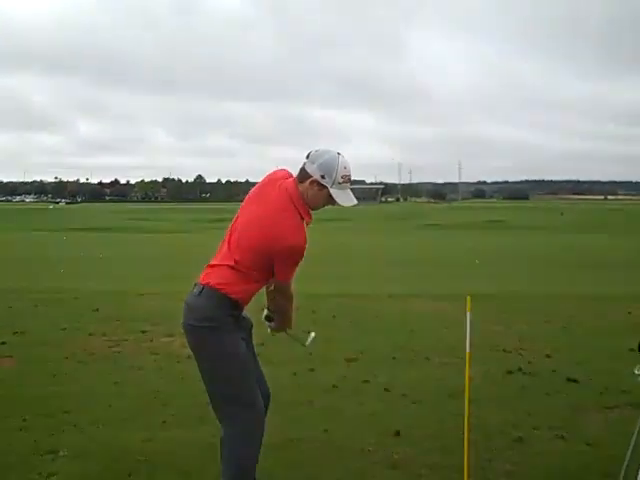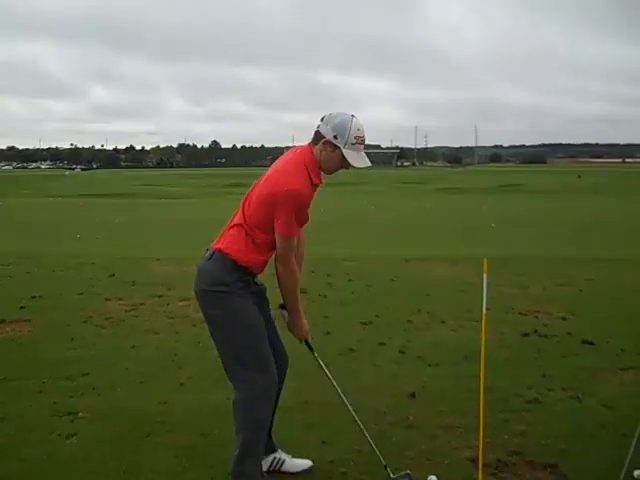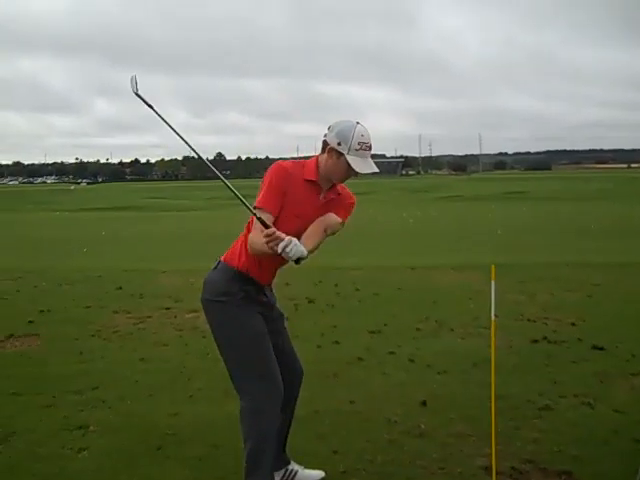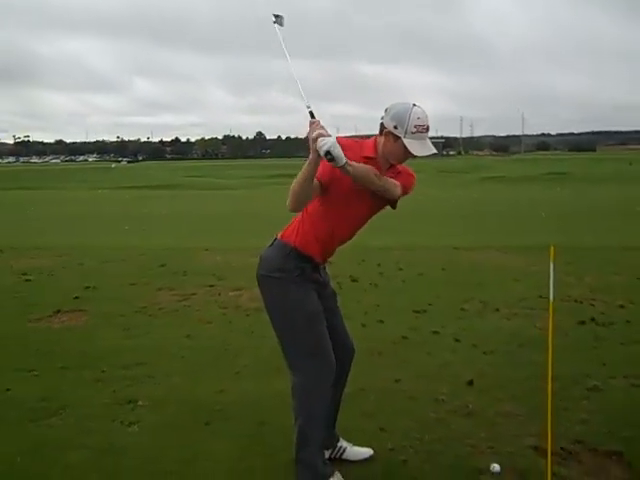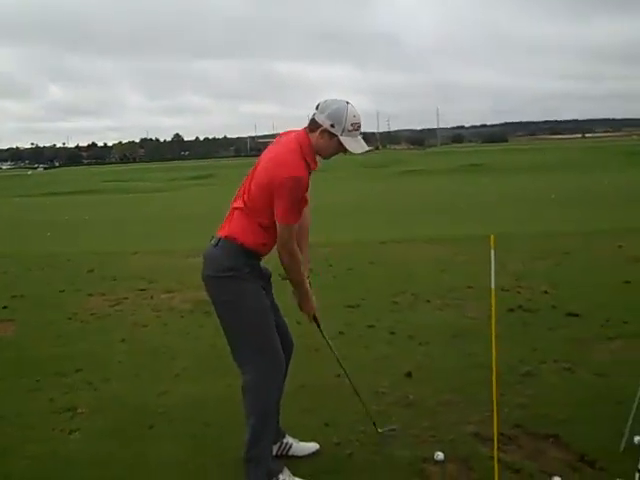
dt=0.4s
person 1, frame 1
left shoulder: (278, 180)
right shoulder: (292, 236)
right elbow: (281, 293)
left wrist: (273, 306)
right wrist: (283, 320)
left hip: (220, 308)
right hip: (213, 314)
left knee: (257, 399)
right knee: (244, 414)
person 1, frame 2
left shoulder: (301, 155)
right shoulder: (295, 188)
left elbow: (296, 240)
right elbow: (285, 261)
left wrist: (292, 295)
right wrist: (297, 315)
left hip: (240, 276)
right hip: (223, 279)
left knee: (275, 363)
right knee: (257, 377)
person 1, frame 3
left shoulder: (344, 201)
right shoulder: (283, 173)
left elbow: (318, 234)
right elbow: (255, 239)
left wrist: (296, 246)
right wrist: (269, 242)
left hip: (259, 289)
right hip: (229, 289)
left knee: (290, 376)
right knee: (263, 389)
person 1, frame 4
left shoulder: (403, 179)
right shoulder: (345, 148)
left elbow: (374, 182)
right elbow: (295, 204)
left wrist: (340, 159)
right wrist: (315, 157)
left hip: (315, 268)
right hip: (285, 265)
left knee: (341, 354)
right knee: (315, 366)
left ankle: (324, 440)
person 1, frame 5
left shoulder: (294, 140)
right shoulder: (292, 172)
left elbow: (302, 216)
right elbow: (287, 246)
left wrist: (304, 280)
right wrist: (305, 295)
left hip: (245, 261)
right hip: (231, 265)
left knee: (280, 348)
right knee: (265, 363)
left ankle: (270, 437)
